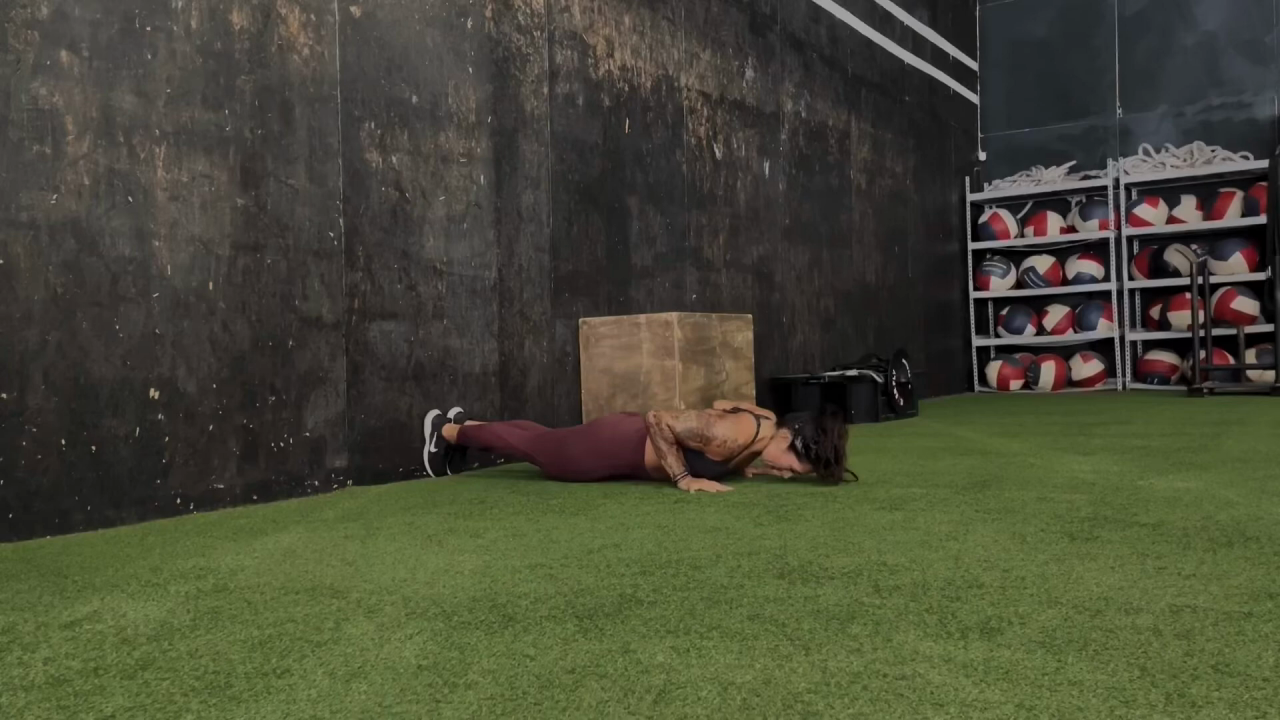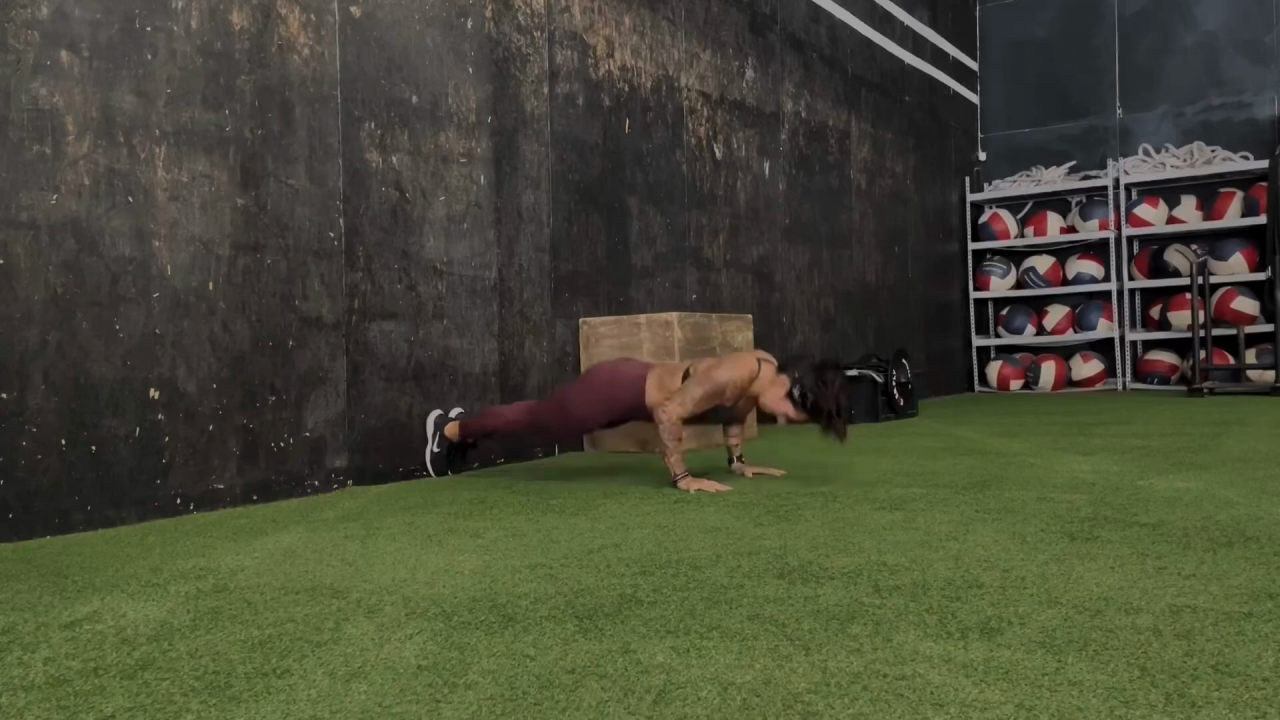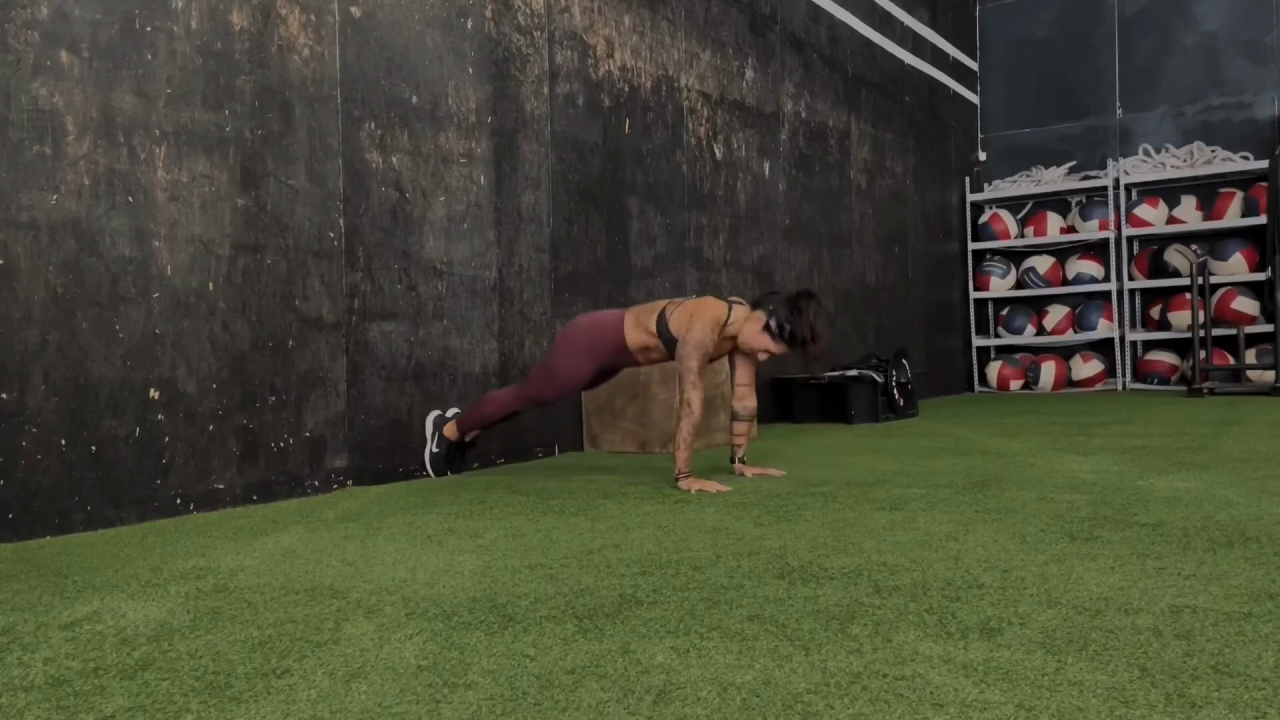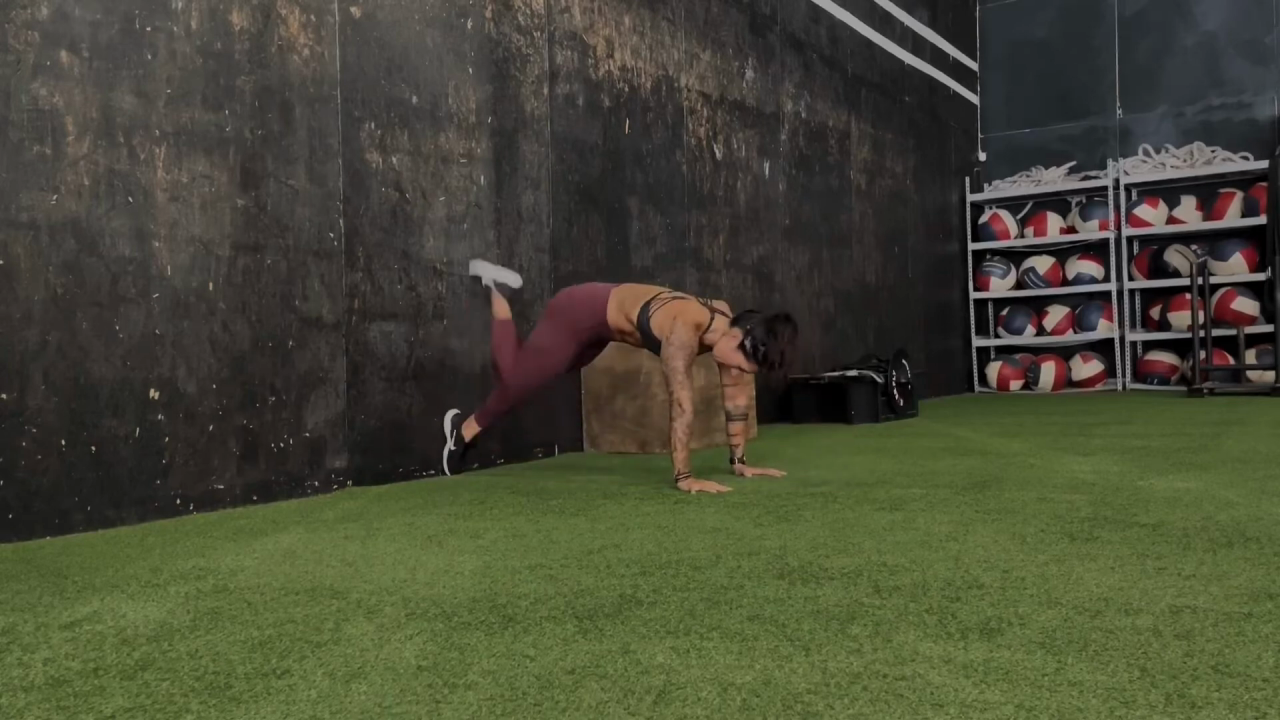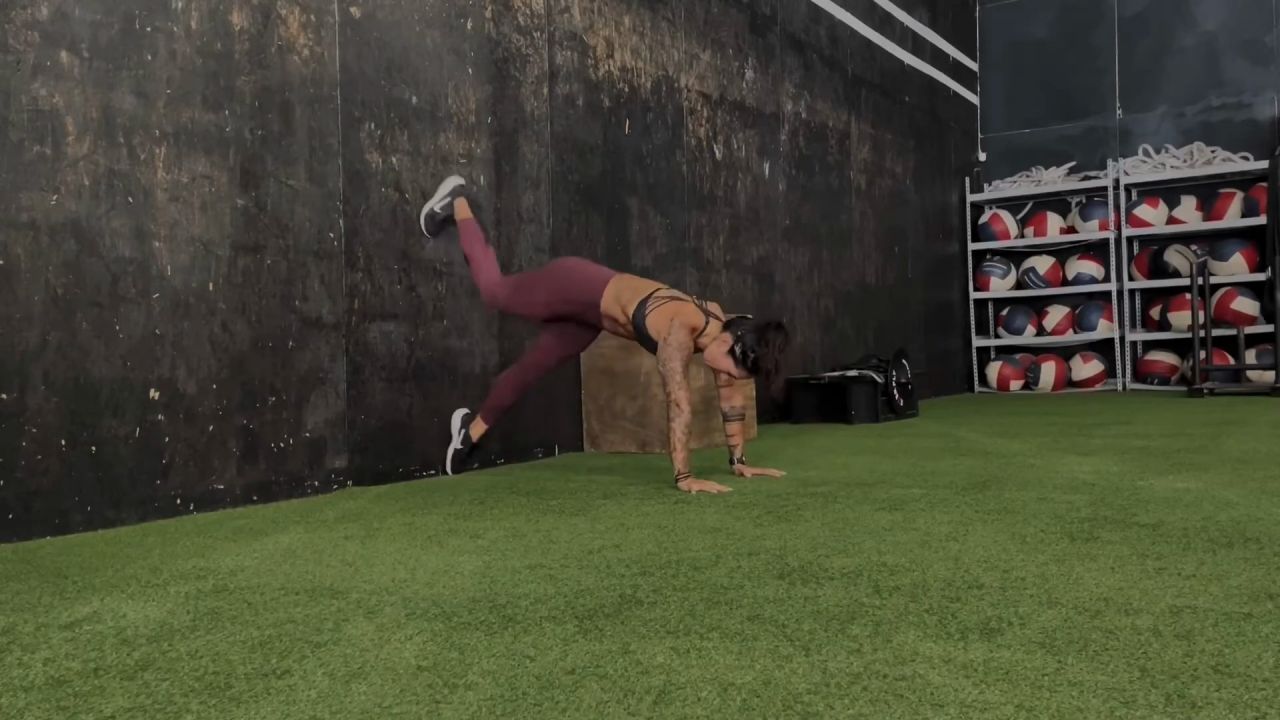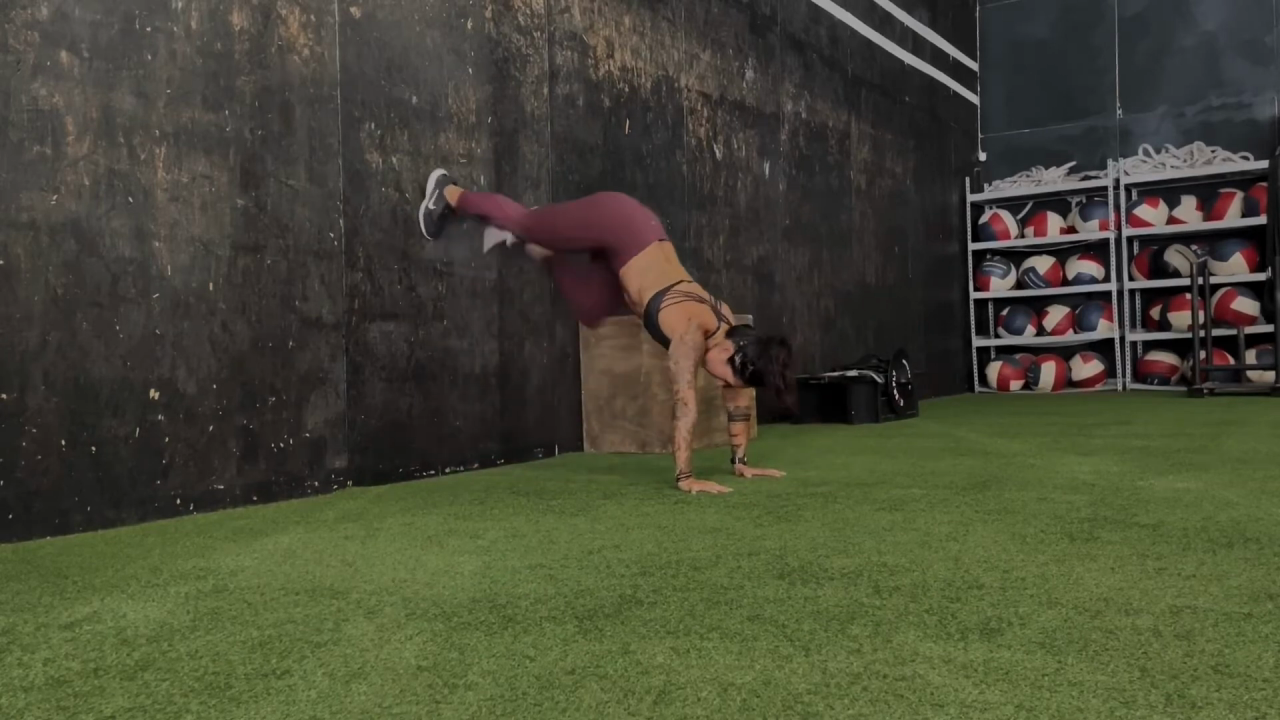
dt=0.4s
person 1, frame 1
left shoulder: (765, 424)
right shoulder: (736, 434)
left elbow: (717, 407)
right elbow: (659, 418)
left wrist: (740, 465)
right wrist: (683, 478)
left hip: (638, 437)
right hip: (621, 448)
left knee: (542, 437)
right knee: (529, 445)
left ankle: (463, 423)
right ankle: (446, 429)
person 1, frame 2
left shoulder: (764, 376)
right shoulder: (735, 375)
left elbow: (734, 412)
right elbow: (668, 415)
left wrist: (737, 458)
right wrist: (682, 477)
left hip: (637, 388)
right hip: (616, 390)
left knee: (537, 415)
right knee: (530, 417)
left ankle: (462, 426)
right ankle: (449, 429)
person 1, frame 3
left shoulder: (745, 322)
right shoulder: (706, 324)
left elbow: (744, 395)
right elbow: (691, 401)
left wrist: (740, 460)
right wrist: (684, 475)
left hip: (614, 350)
right hip: (594, 339)
left knee: (537, 390)
right knee: (527, 395)
left ankle: (462, 427)
right ankle: (447, 430)
person 1, frame 4
left shoulder: (729, 325)
right shoulder: (686, 331)
left elbow: (736, 399)
right elbow: (681, 405)
left wrist: (739, 460)
right wrist: (684, 476)
left hip: (605, 319)
right hip: (582, 311)
left knee: (527, 378)
right knee: (516, 374)
left ankle: (466, 429)
right ankle: (495, 289)
person 1, frame 5
left shoulder: (722, 328)
right shoulder: (681, 331)
left elbow: (732, 399)
right elbow: (679, 405)
left wrist: (739, 461)
right wrist: (684, 477)
left hip: (595, 306)
right hip: (577, 285)
left knee: (531, 367)
right knee: (495, 290)
left ankle: (473, 428)
right ankle: (457, 201)
person 1, frame 6
left shoulder: (728, 326)
right shoulder: (692, 333)
left elbow: (737, 400)
right elbow: (685, 405)
left wrist: (740, 461)
right wrist: (686, 478)
left hip: (634, 230)
right hip: (614, 219)
left knee: (590, 312)
right knee: (525, 224)
left ankle: (533, 246)
right ankle: (449, 193)
